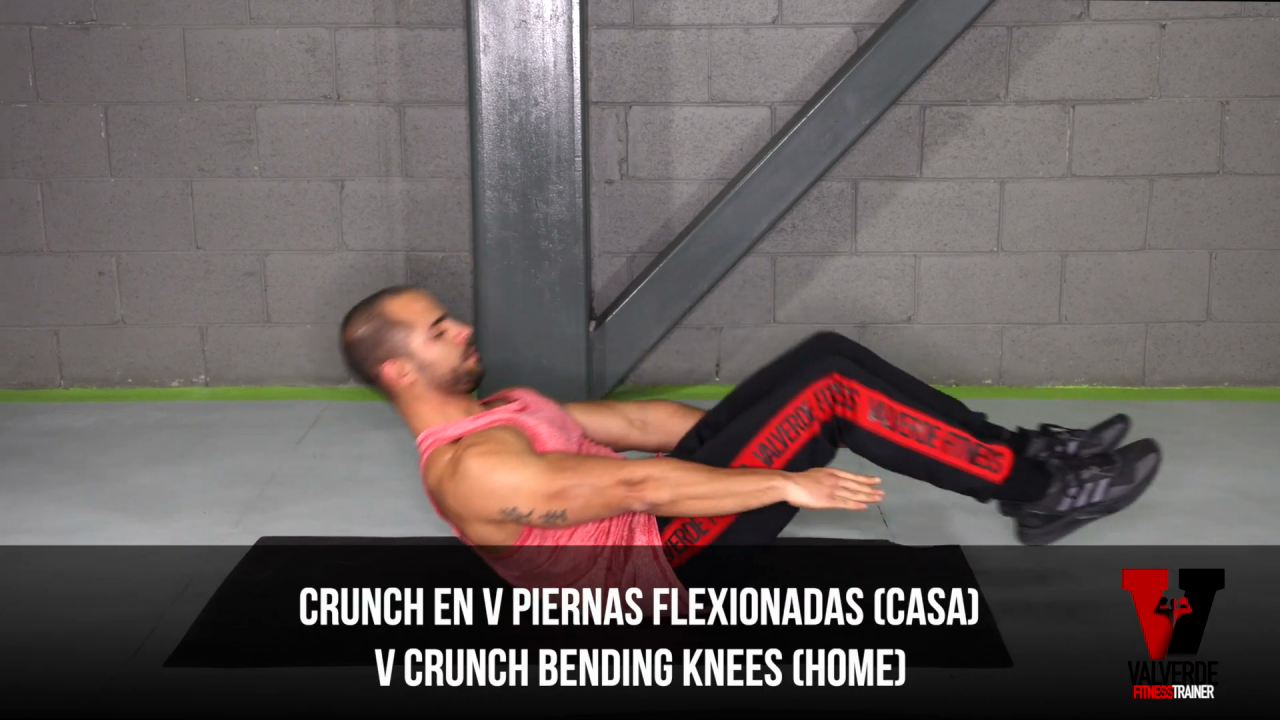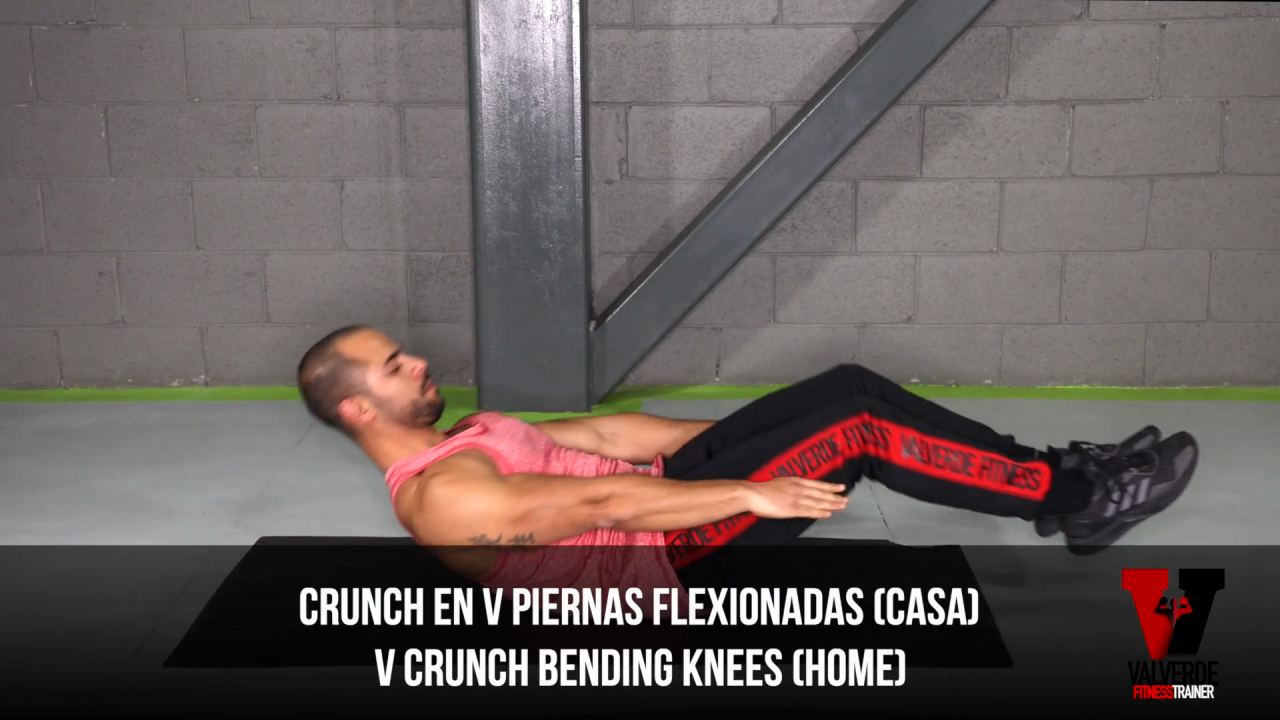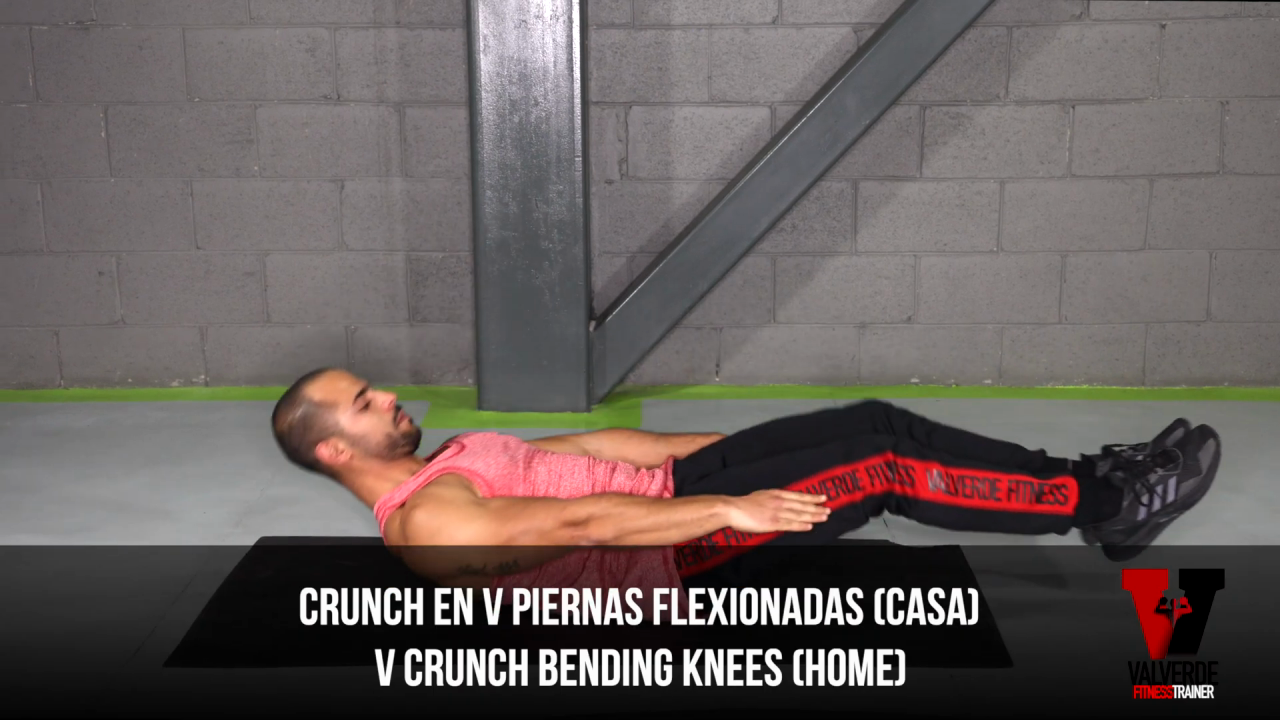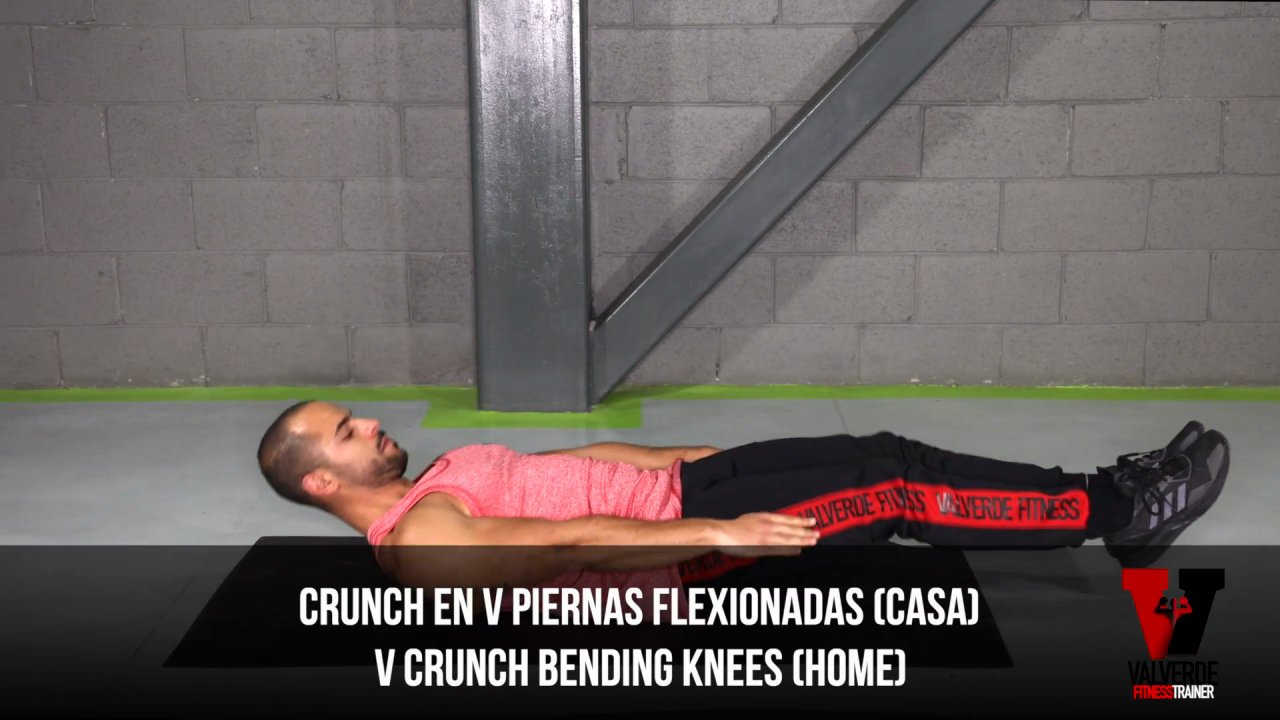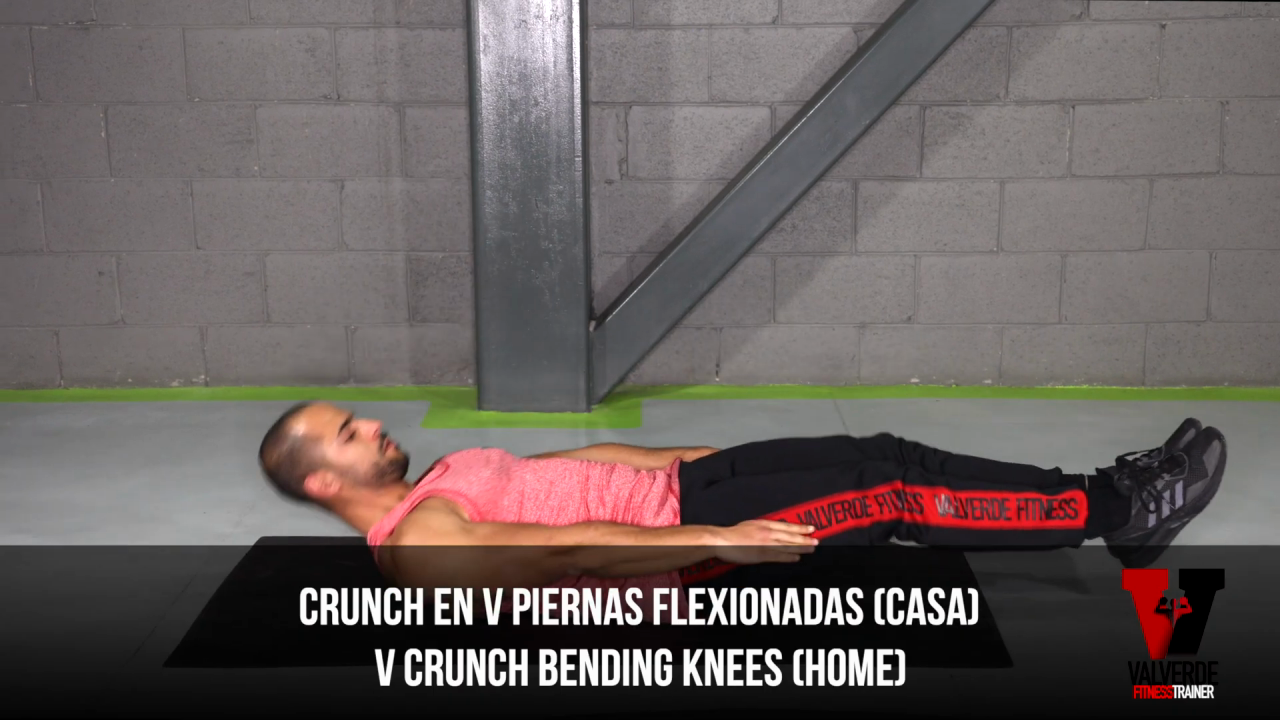
dt=0.3s
person 1, frame 1
left shoulder: (490, 412)
right shoulder: (471, 471)
left elbow: (630, 422)
right elbow: (631, 488)
left wrist: (787, 441)
right wrist: (786, 485)
left hip: (662, 518)
right hip: (668, 560)
left knee: (823, 359)
right knee: (831, 387)
left ankle: (1020, 457)
right ankle: (1033, 491)
person 1, frame 2
left shoulder: (462, 440)
right shoulder: (440, 498)
left elbow: (601, 435)
right elbow: (598, 507)
left wrist: (732, 435)
right wrist: (750, 493)
left hip: (668, 488)
right hip: (668, 554)
left knee: (848, 388)
right knee: (857, 431)
left ankle: (1058, 474)
right ankle: (1076, 501)
person 1, frame 3
left shoulder: (447, 464)
right shoulder: (425, 523)
left elbow: (587, 448)
right elbow: (579, 527)
left wrist: (718, 449)
right wrist: (732, 506)
left hip: (670, 489)
right hip: (668, 558)
left knee: (871, 423)
right knee: (880, 468)
left ankle: (1089, 483)
right ankle: (1108, 507)
person 1, frame 4
left shoulder: (443, 482)
right shoulder: (415, 543)
right elbow: (570, 547)
left wrist: (687, 462)
right wrist: (720, 535)
left hip: (678, 481)
right hip: (677, 544)
left knee: (885, 453)
right knee: (894, 497)
left ankle: (1111, 499)
right ankle: (1118, 515)
person 1, frame 5
left shoulder: (440, 485)
right shoulder: (417, 543)
left elbow: (571, 462)
right elbow: (568, 550)
left wrist: (679, 459)
right wrist: (718, 540)
left hip: (675, 484)
right hip: (677, 537)
left knee: (881, 456)
right knee: (890, 499)
left ankle: (1104, 498)
right ankle: (1115, 516)
